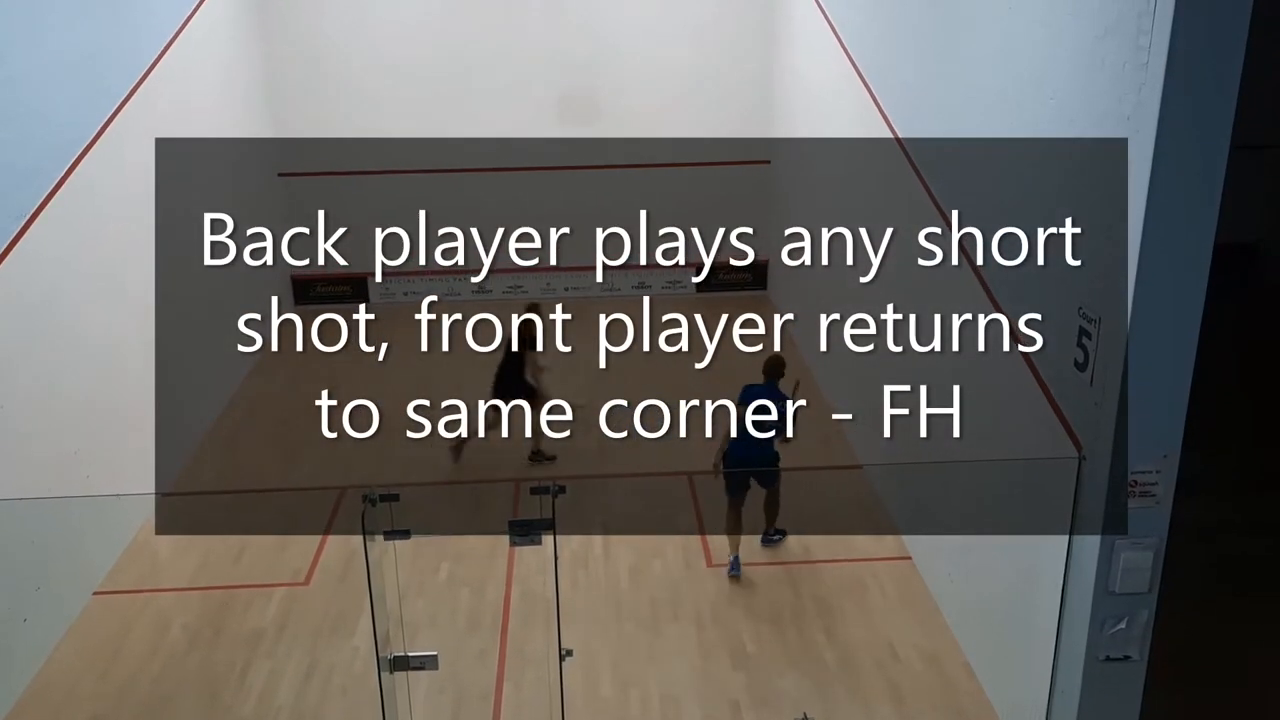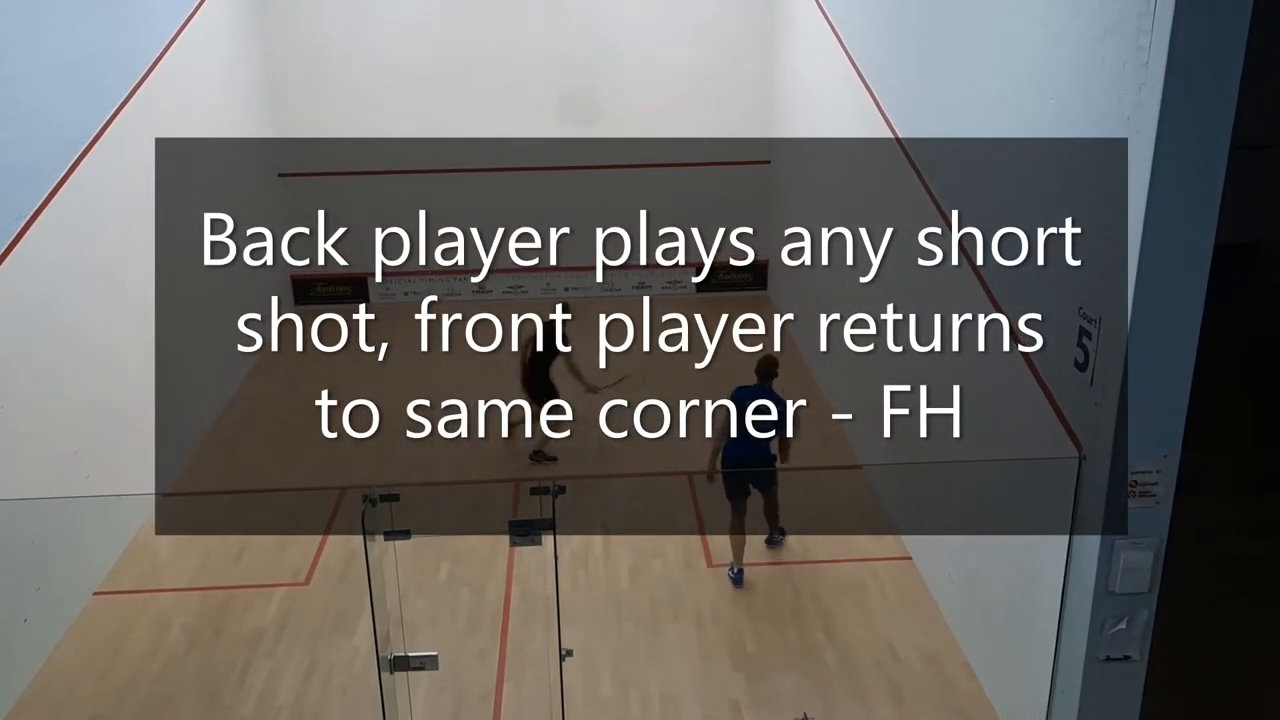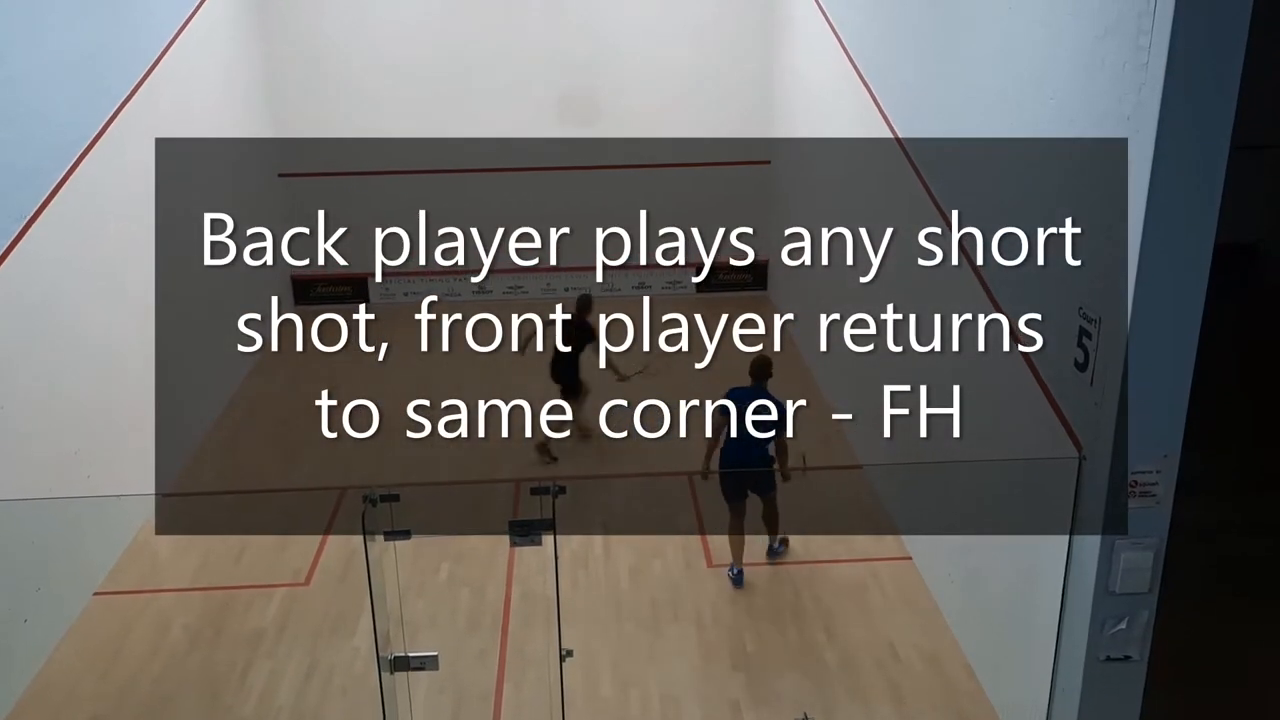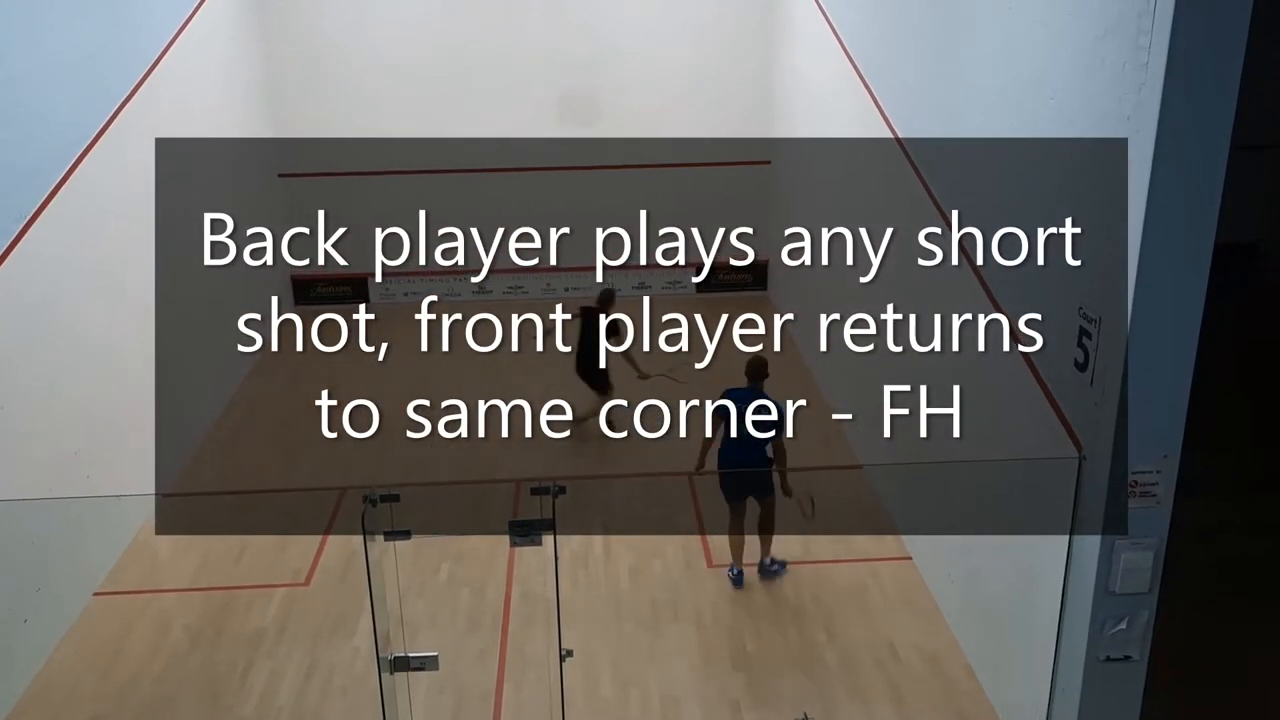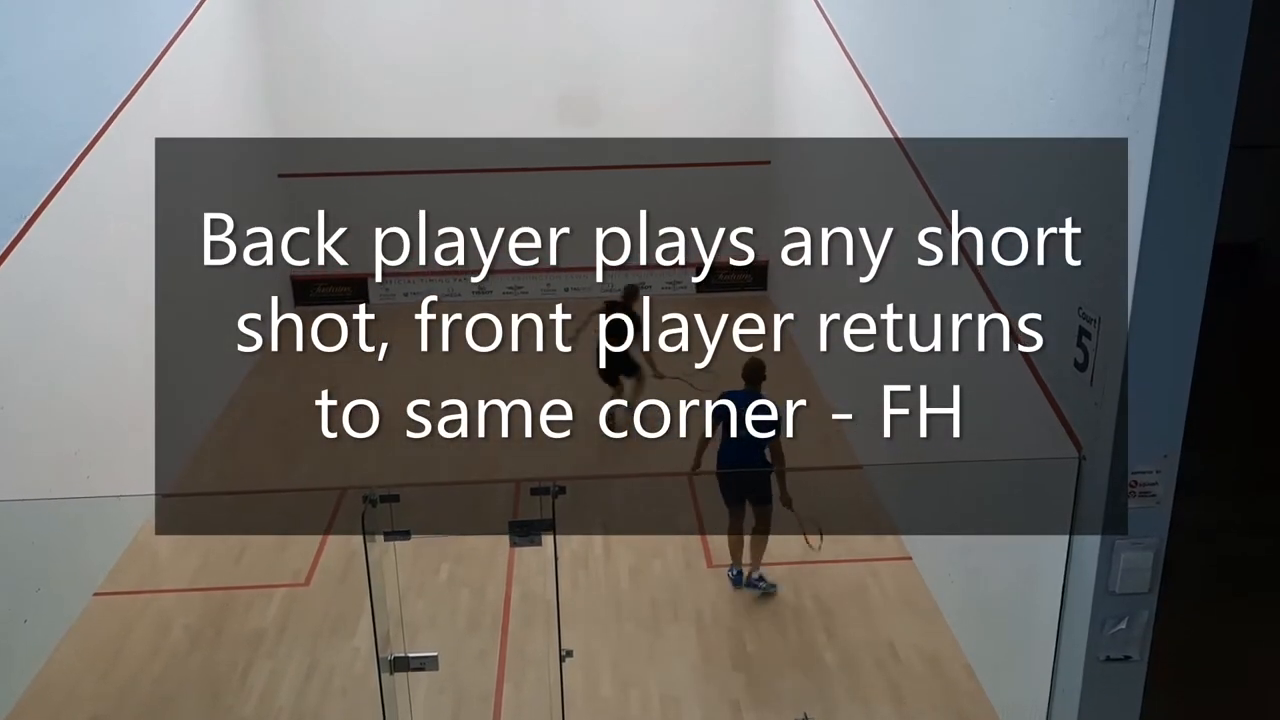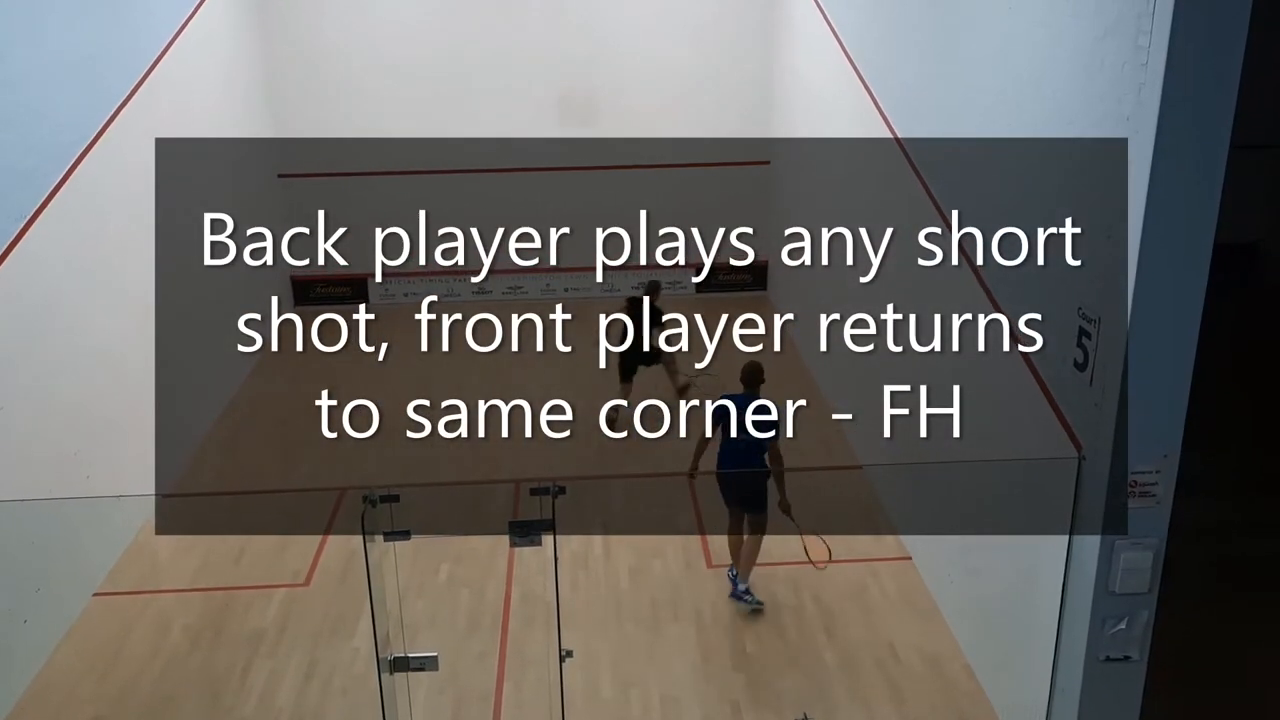
dt=0.1s
person 1, frame 1
left shoulder: (750, 392)
right shoulder: (785, 403)
left elbow: (736, 421)
right elbow: (785, 435)
left wrist: (720, 454)
left hip: (736, 457)
right hip: (764, 459)
left knee: (734, 506)
right knee: (773, 490)
left ankle: (735, 560)
right ankle: (770, 533)
person 1, frame 2
left shoulder: (740, 393)
right shoulder: (780, 405)
left elbow: (724, 426)
right elbow: (784, 441)
left wrist: (712, 460)
right wrist: (784, 456)
left hip: (733, 459)
right hip: (760, 460)
left knee: (738, 512)
right knee: (770, 493)
left ankle: (737, 568)
right ankle: (774, 534)
person 1, frame 3
left shoulder: (734, 396)
right shoulder: (776, 407)
left elbow: (717, 429)
right elbow: (780, 444)
left wrist: (707, 461)
right wrist: (784, 469)
left hip: (729, 464)
right hip: (758, 464)
left knee: (737, 514)
right knee: (769, 500)
left ankle: (737, 570)
right ankle: (774, 545)
person 1, frame 4
left shoulder: (729, 397)
right shoulder: (773, 408)
left elbow: (712, 431)
right elbow: (778, 448)
left wrist: (701, 460)
right wrist: (784, 480)
left hip: (728, 464)
right hip: (757, 466)
left knee: (736, 514)
right knee: (768, 508)
left ankle: (737, 570)
right ankle: (766, 562)
person 1, frame 5
left shoulder: (726, 401)
left elbow: (708, 433)
right elbow: (776, 452)
left wrist: (697, 459)
right wrist: (783, 489)
left hip: (726, 469)
right hip: (755, 471)
left knee: (735, 518)
right knee: (763, 518)
left ankle: (736, 570)
right ankle: (754, 574)
person 1, frame 6
left shoulder: (724, 404)
left elbow: (706, 436)
right elbow: (774, 457)
left wrist: (694, 463)
right wrist: (783, 495)
left hip: (726, 471)
right hip: (753, 475)
left knee: (735, 519)
right knee: (757, 529)
left ankle: (736, 571)
right ankle: (742, 586)
